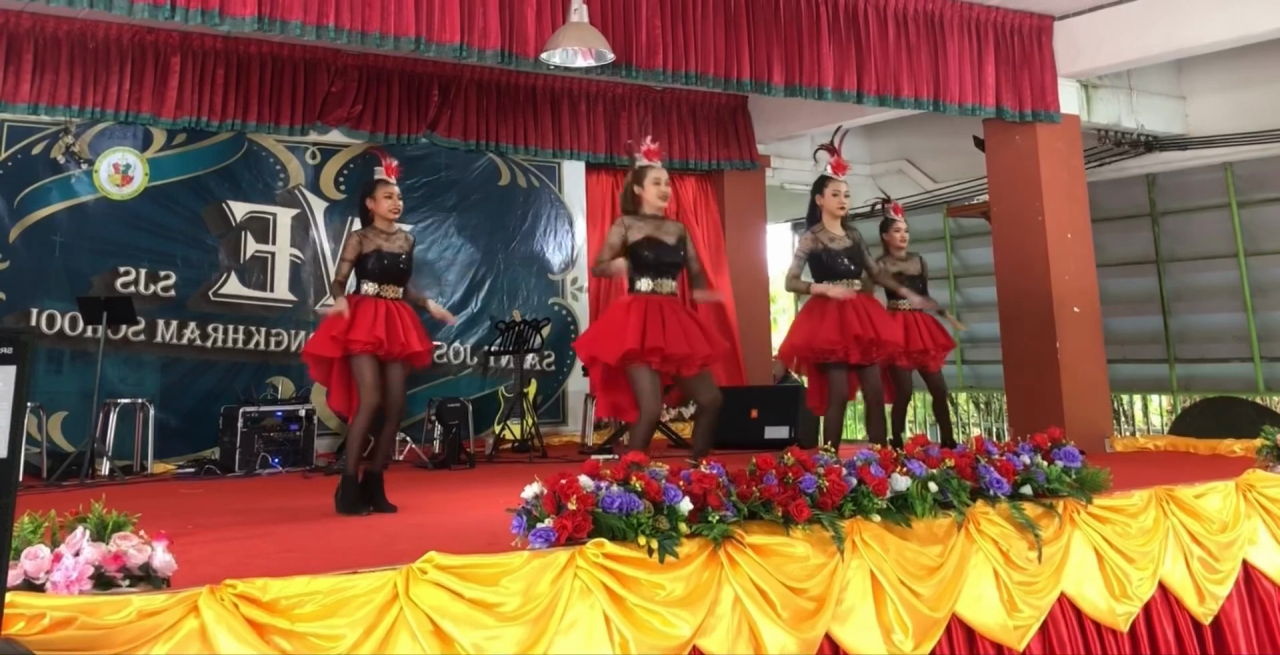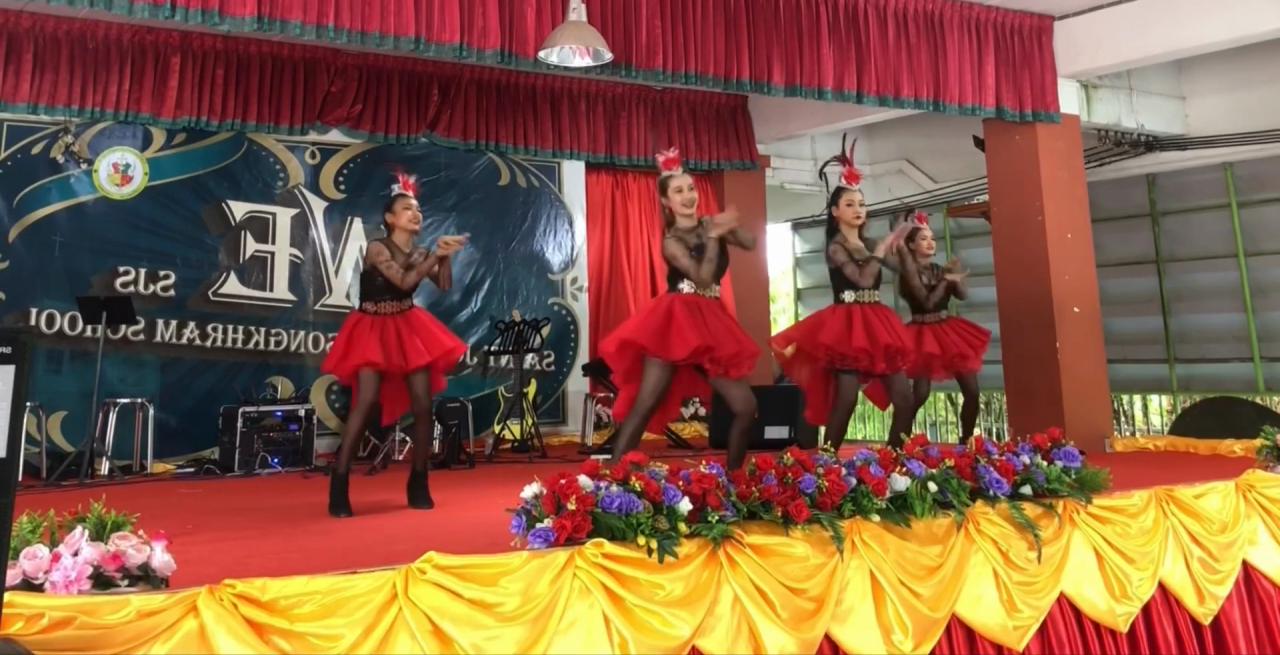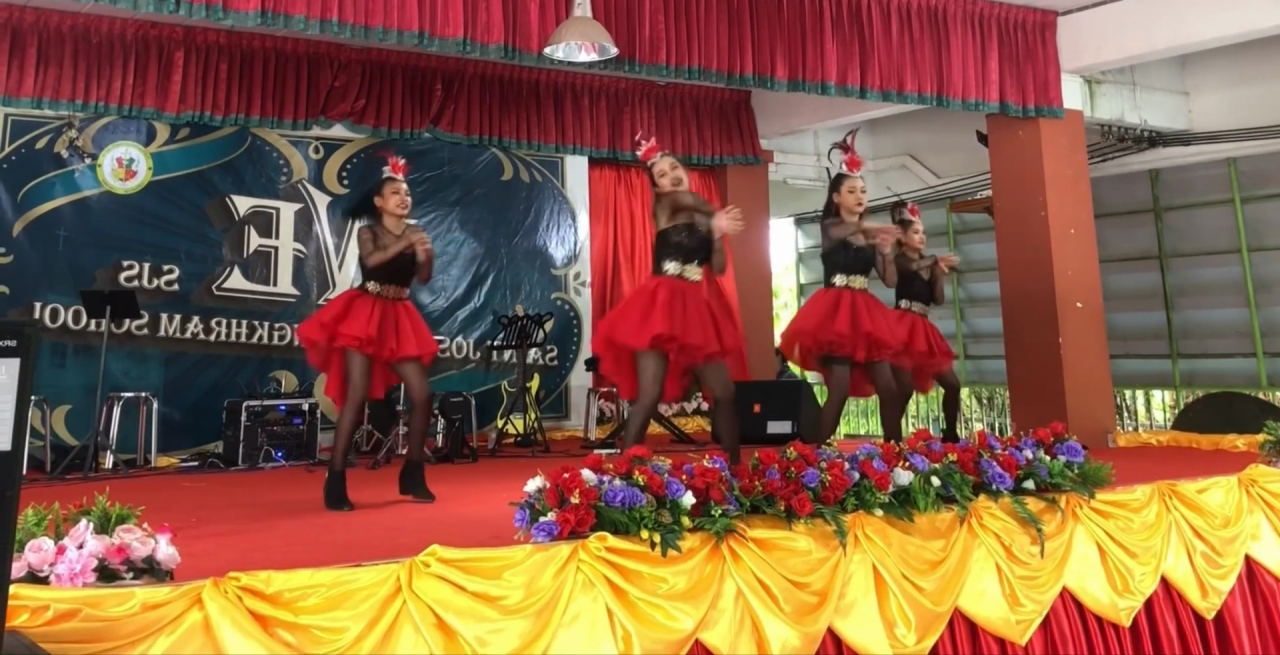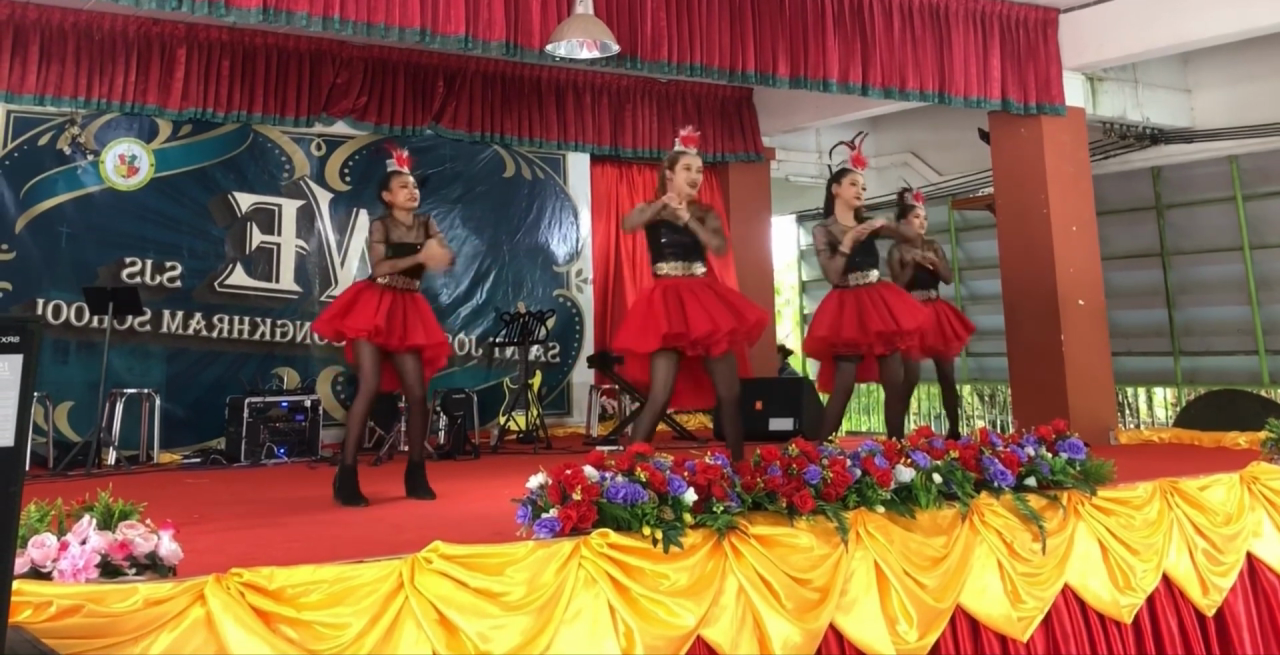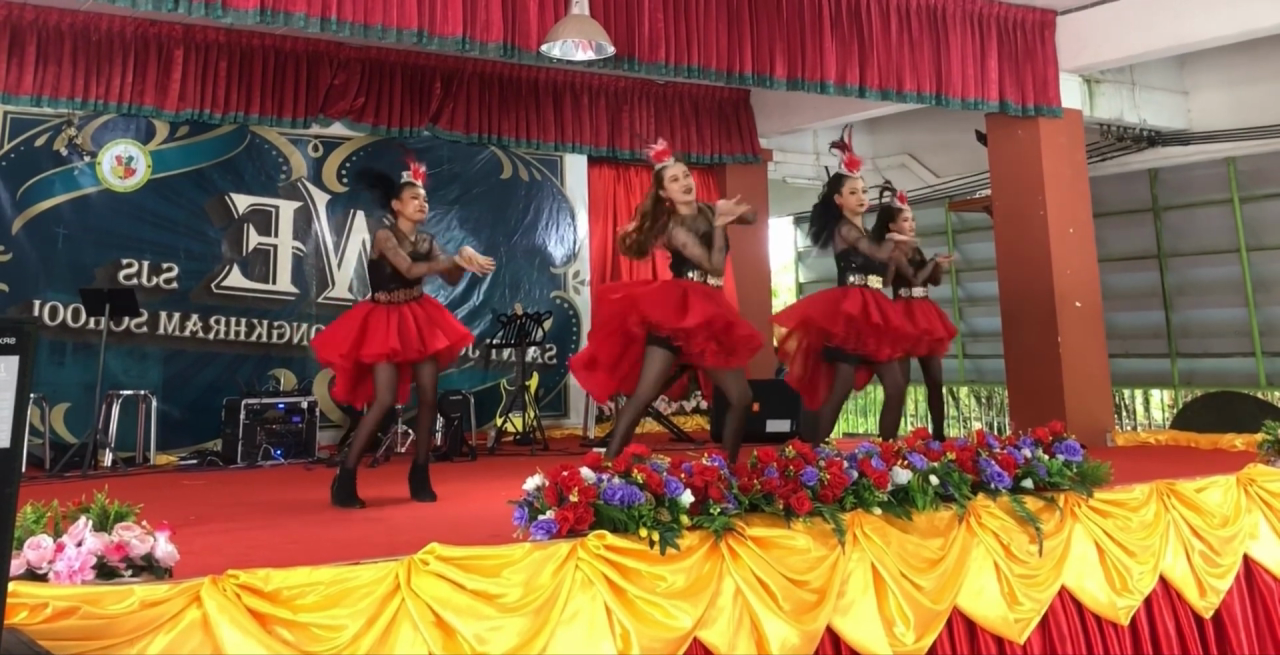
dt=0.5s
person 1, frame 1
left shoulder: (407, 240)
right shoulder: (359, 238)
right elbow: (338, 281)
left wrist: (428, 303)
right wrist: (340, 301)
left hip: (397, 324)
right hip: (362, 323)
left knee: (395, 405)
right knee: (371, 401)
left ankle: (374, 483)
right ankle: (348, 488)
person 1, frame 2
left shoulder: (420, 254)
right shoulder: (377, 248)
left elbow: (445, 285)
right elbow: (404, 281)
left wrist: (444, 255)
right wrist: (437, 253)
left hip: (409, 330)
right hip: (373, 330)
left knee: (423, 407)
right knee: (366, 402)
left ankle: (418, 484)
right ankle: (339, 484)
person 1, frame 3
left shoulder: (415, 232)
right shoulder: (367, 231)
left elbow: (422, 277)
right elbow: (370, 260)
left wrist: (424, 250)
right wrist: (405, 243)
left hip: (399, 320)
right hip: (364, 315)
left knee: (422, 396)
right knee: (357, 395)
left ankle: (413, 476)
right ankle: (335, 481)
person 1, frame 4
left shoulder: (426, 223)
right shoulder: (379, 226)
left elbow: (446, 259)
right elbow: (380, 268)
left wrist: (436, 249)
right wrist: (419, 257)
left hip: (408, 312)
right hip: (375, 307)
left knee: (417, 395)
right knee: (370, 388)
left ankle: (416, 474)
right ankle: (347, 476)
person 1, frame 5
left shoulder: (426, 240)
right shoulder: (384, 235)
left elbow: (451, 278)
right elbow: (410, 270)
left wrist: (465, 261)
right wrist: (456, 262)
left hip: (418, 319)
right hip: (385, 320)
left knee: (428, 397)
right knee: (383, 402)
left ankle: (419, 475)
right ankle: (345, 477)
person 2, frame 1
left shoulder: (679, 230)
right shoulder: (625, 226)
left elbow: (697, 276)
right elbow: (598, 266)
left wrist: (703, 291)
right wrist: (613, 266)
left hip: (673, 320)
right hip: (636, 320)
left knee: (711, 401)
right knee: (651, 410)
person 2, frame 2
left shoulder: (711, 225)
right shoulder: (672, 241)
left elbow: (750, 243)
right elbow: (705, 275)
left wrist: (727, 228)
right wrist: (713, 236)
left hip: (711, 325)
right hip: (673, 323)
left knee: (746, 407)
right knee: (643, 407)
person 2, frame 3
left shoulder: (706, 214)
right shoulder: (668, 207)
left elbow: (719, 267)
right elbow: (690, 201)
left wrist: (720, 233)
right wrist: (713, 220)
left hip: (696, 307)
right hip: (661, 305)
left knee: (724, 394)
right knee: (648, 400)
left ankle: (734, 468)
person 2, frame 4
left shoulder: (705, 213)
right shoulder: (652, 210)
left elbow: (719, 247)
right elbow: (626, 225)
left wrist: (688, 216)
right wrist: (662, 203)
left hip: (706, 303)
right hip: (668, 306)
left knee: (730, 394)
right knee: (659, 399)
left ankle: (738, 467)
person 2, frame 5
left shoulder: (707, 211)
right shoulder: (675, 228)
left elbow: (749, 216)
right elbow: (716, 265)
left wrist: (728, 211)
right wrist: (719, 225)
left hip: (711, 316)
right hip: (678, 310)
left knee: (741, 399)
right knee: (643, 395)
person 3, frame 1
left shoulder: (855, 237)
right shoulder: (811, 237)
left elbow: (876, 273)
right elbow: (791, 281)
left wrist: (907, 293)
right wrist: (824, 289)
left hip: (861, 317)
right hip: (828, 317)
left knee: (874, 395)
right knee: (836, 397)
person 3, frame 2
left shoulder: (870, 244)
right shoulder: (835, 246)
right elbow: (864, 279)
left wrist: (897, 243)
right wrist: (881, 249)
left hip: (878, 324)
right hip: (847, 324)
left knee: (905, 399)
right knee: (845, 401)
person 3, frame 3
left shoulder: (871, 237)
right shoulder: (832, 226)
left elbow: (889, 281)
right elbow: (846, 230)
left wrist: (887, 250)
right wrist: (875, 229)
left hip: (866, 313)
right hip: (835, 313)
left knee: (889, 390)
right knee: (840, 393)
person 3, frame 4
left shoulder: (868, 224)
right shoulder: (822, 230)
right elbow: (833, 276)
left wrist: (882, 225)
right wrist: (847, 241)
left hip: (879, 303)
right hip: (847, 306)
left knee: (895, 385)
right knee: (843, 387)
person 3, frame 5
left shoulder: (864, 232)
right shoulder: (842, 229)
left elbow: (885, 272)
right elbow: (881, 253)
left wrist: (895, 249)
right wrist: (897, 240)
left hip: (872, 310)
right hip: (847, 310)
left knee: (896, 388)
right knee: (839, 390)
person 4, frame 1
left shoulder: (918, 260)
right shoulder: (883, 264)
right wrist: (886, 300)
left hip: (921, 326)
right hip: (897, 327)
left knee: (939, 388)
right knee: (903, 392)
left ankle: (948, 440)
right ankle: (897, 443)
person 4, frame 2
left shoulder: (939, 269)
right shoulder: (910, 270)
left elbow: (962, 295)
right elbow: (927, 302)
left wrist: (954, 275)
right wrist: (945, 280)
left hip: (950, 332)
right hip: (924, 336)
left knee: (972, 392)
right knee: (920, 395)
left ankle: (967, 441)
person 4, frame 3
left shoulder: (927, 264)
right shoulder: (898, 259)
left elbow: (938, 300)
right elbow: (910, 267)
left wrist: (940, 274)
right wrist: (936, 261)
left hip: (923, 329)
right hip: (903, 328)
left knee: (952, 385)
right knee: (904, 391)
left ankle: (950, 435)
person 4, frame 4
left shoulder: (933, 247)
right shoulder: (897, 250)
left elbow: (948, 278)
right elbow: (898, 282)
left wrist: (933, 261)
right wrist: (915, 261)
left hip: (936, 313)
left knee: (947, 378)
right knee: (911, 377)
left ankle: (954, 431)
person 4, frame 5
left shoulder: (915, 250)
left elbow: (935, 281)
right elbow: (914, 277)
left wrist: (939, 265)
right wrist: (933, 262)
left hip: (925, 313)
right hip: (904, 314)
left knee: (935, 382)
right knee: (900, 382)
left ankle: (938, 435)
